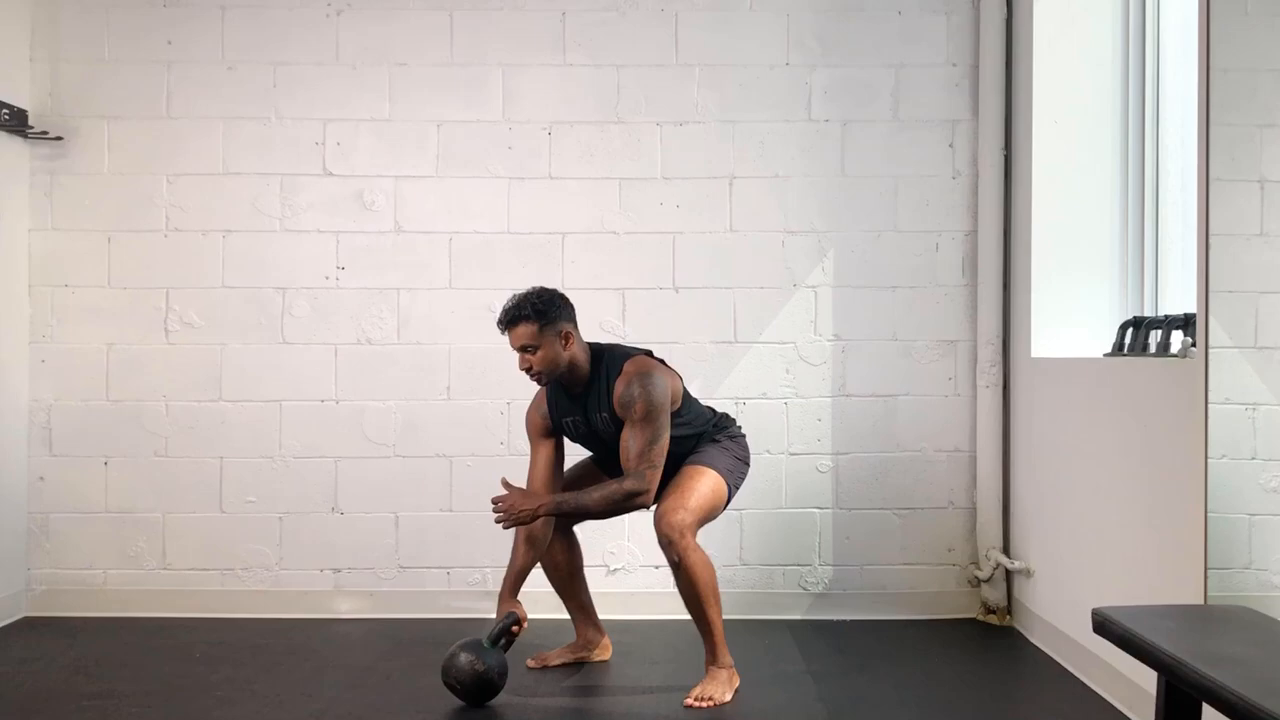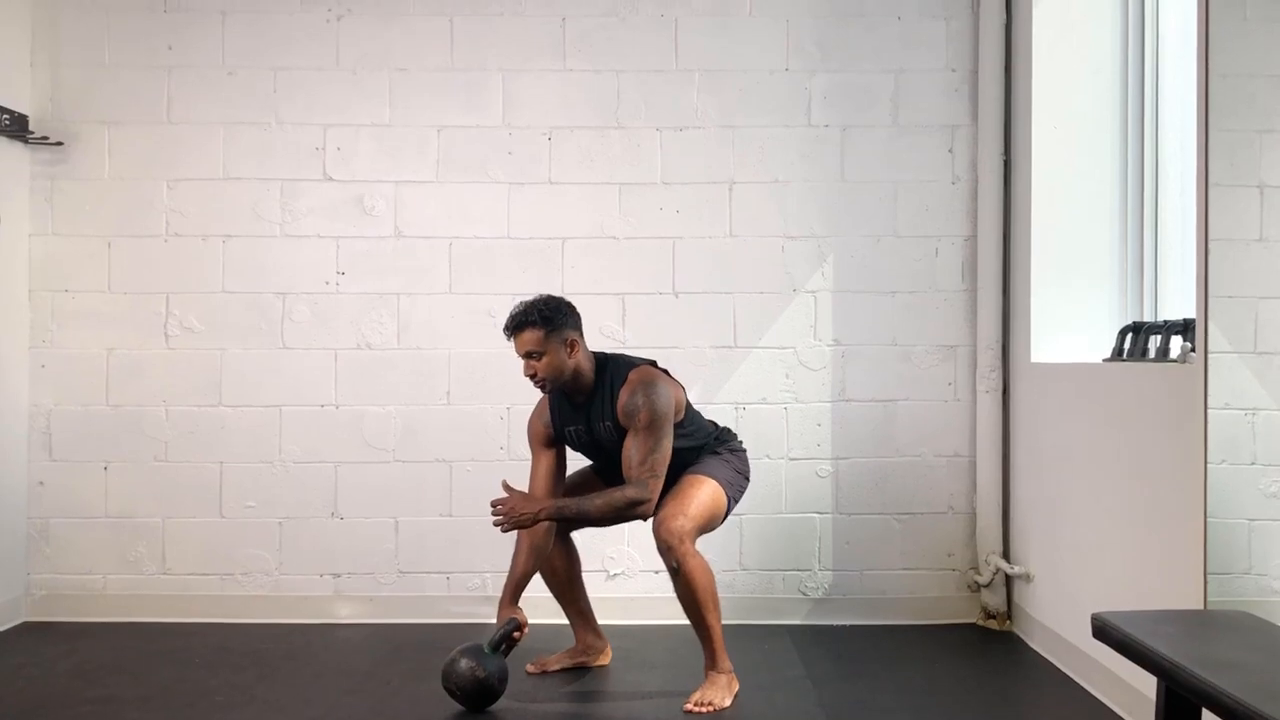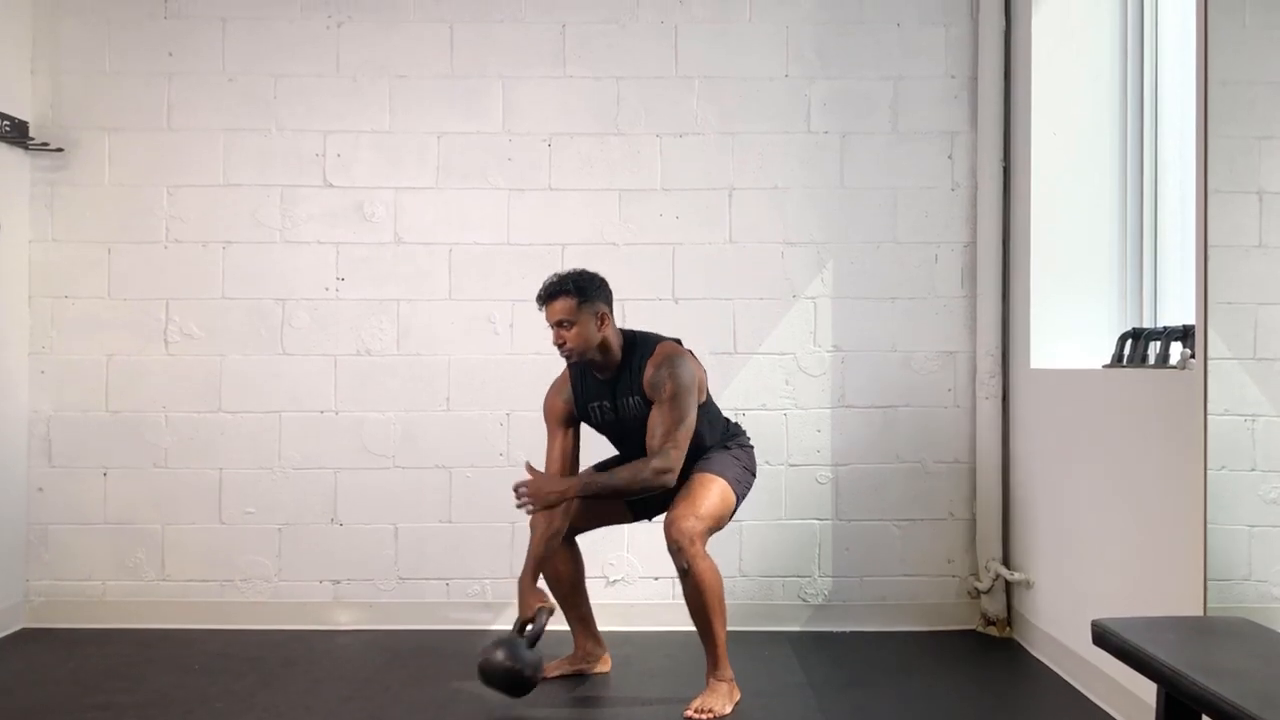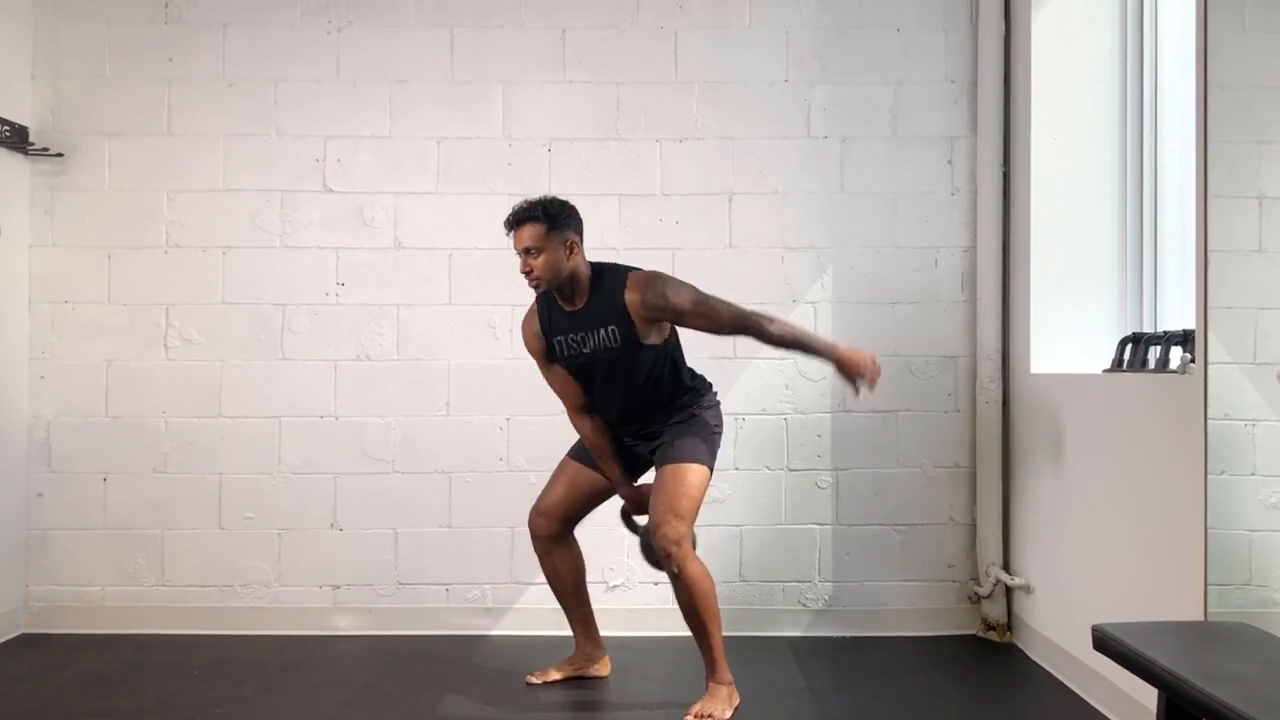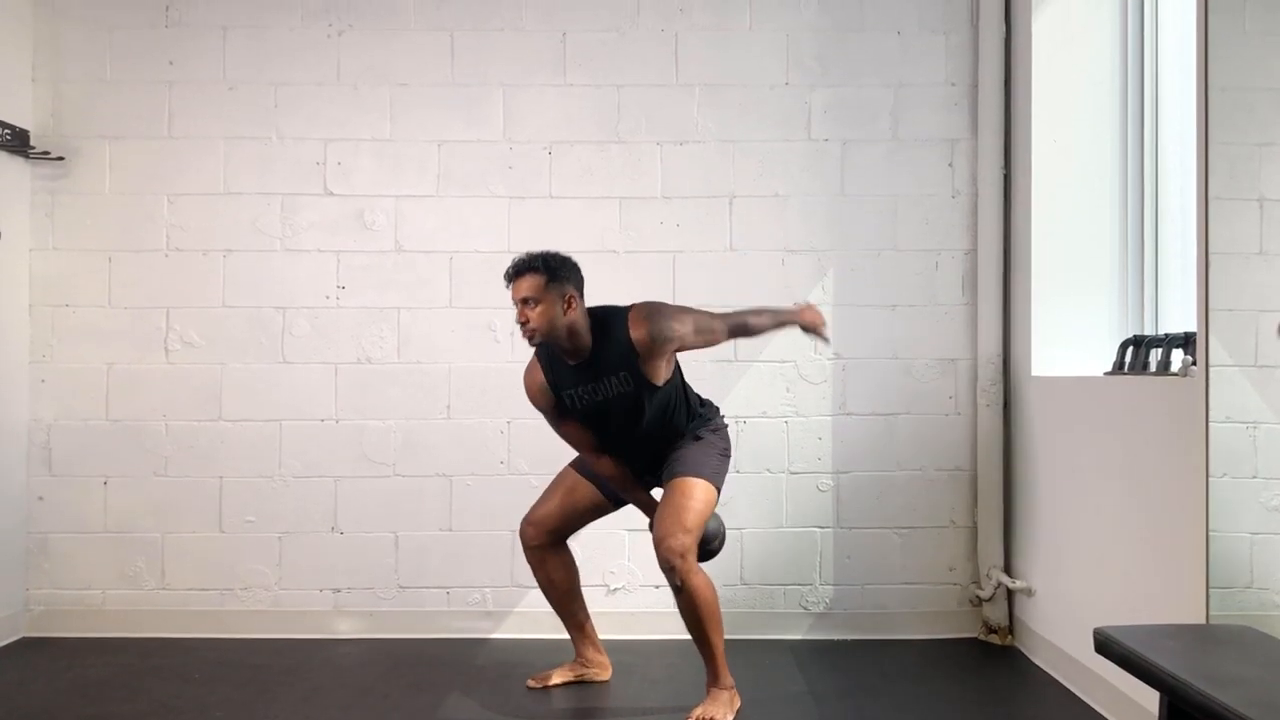
dt=0.3s
person 1, frame 1
left shoulder: (638, 381)
right shoulder: (545, 406)
left elbow: (641, 488)
right elbow: (539, 502)
left wrist: (545, 504)
right wrist: (508, 595)
left hip: (714, 446)
left knee: (673, 525)
right knee: (551, 515)
left ankle: (721, 665)
right ankle: (590, 638)
person 1, frame 2
left shoulder: (643, 391)
right shoulder: (547, 416)
left elbow: (643, 497)
right elbow: (542, 511)
left wrist: (544, 508)
right wrist: (509, 602)
left hip: (713, 459)
left knee: (672, 531)
right knee: (549, 522)
left ankle: (720, 670)
right ankle: (589, 642)
person 1, frame 3
left shoulder: (668, 366)
right shoulder: (566, 391)
left elbow: (666, 468)
right elbow: (559, 485)
left wrist: (567, 491)
right wrist: (529, 581)
left hip: (720, 457)
right hip: (645, 465)
left knee: (683, 533)
right knee: (548, 526)
left ankle: (722, 679)
right ankle: (590, 650)
person 1, frame 4
left shoulder: (640, 292)
right shoulder: (537, 326)
left elbow: (741, 319)
right elbow: (584, 413)
left wrist: (832, 352)
right wrist: (625, 487)
left hip: (685, 416)
right hip: (625, 426)
left knee: (670, 538)
right knee: (545, 521)
right ankle: (589, 651)
person 1, frame 5
left shoulder: (641, 329)
right shoulder: (540, 377)
left elbow: (729, 324)
right elbow: (598, 454)
left wrist: (794, 315)
right wrist: (645, 502)
left hip: (693, 440)
right hip: (618, 453)
left knee: (673, 546)
right knee: (537, 531)
right ankle: (589, 656)
